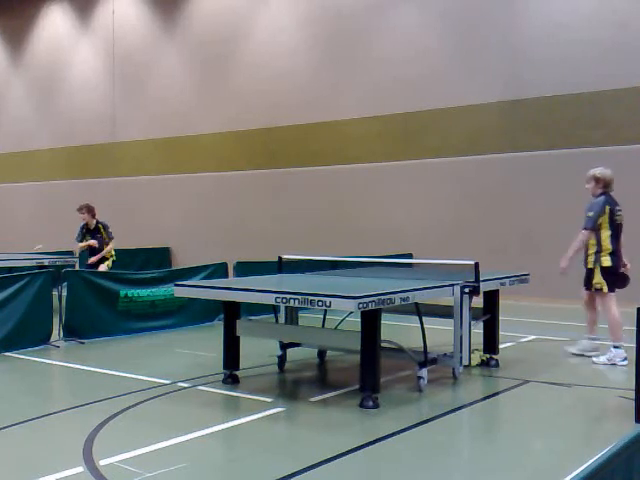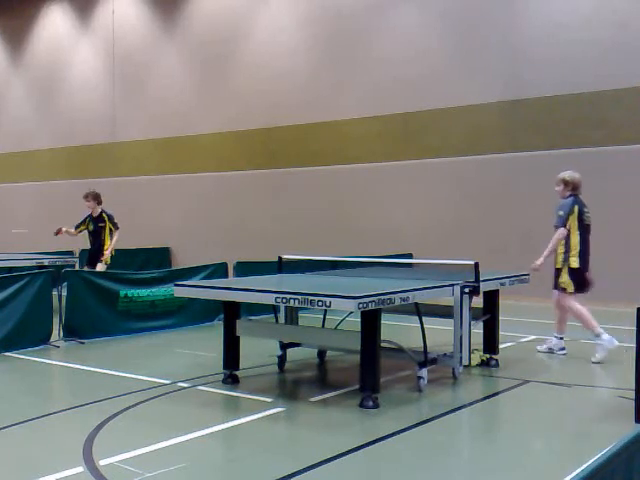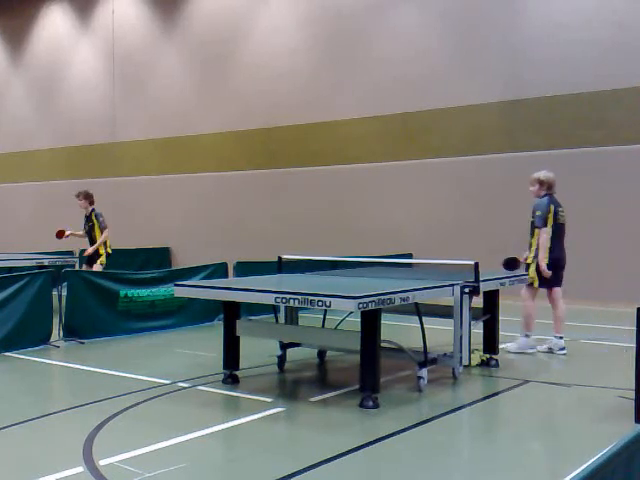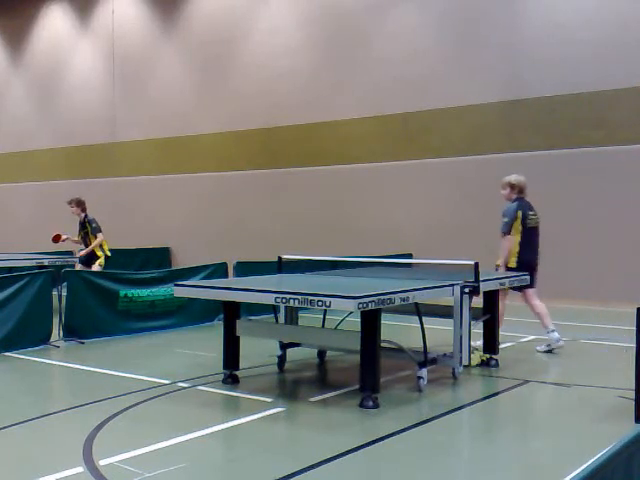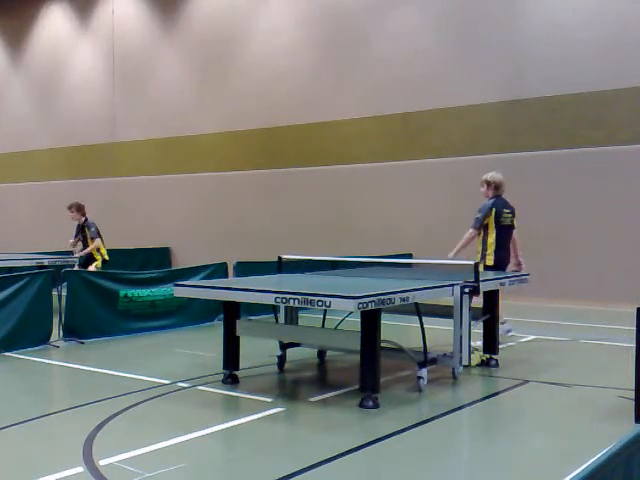
dt=0.3s
person 1, frame 1
left shoulder: (598, 203)
right shoulder: (613, 203)
left elbow: (585, 235)
right elbow: (615, 234)
left wrist: (566, 258)
right wrist: (622, 259)
left hip: (602, 261)
right hip: (612, 260)
left knee: (607, 303)
right knee: (589, 300)
left ankle: (618, 351)
right ankle: (590, 342)
person 1, frame 2
left shoulder: (567, 204)
right shoulder: (582, 206)
left elbow: (561, 233)
left wrist: (543, 258)
right wrist: (586, 267)
left hip: (570, 261)
right hip: (580, 261)
left knee: (569, 303)
right knee: (561, 300)
left ankle: (604, 338)
right ankle: (558, 342)
person 1, frame 3
left shoulder: (541, 204)
right shoulder: (557, 205)
left elbow: (543, 233)
left wrist: (541, 261)
right wrist: (528, 254)
left hip: (544, 259)
right hip: (558, 258)
left knee: (527, 295)
right knee: (556, 298)
left ankle: (526, 340)
right ankle: (558, 342)
person 1, frame 4
left shoulder: (512, 209)
right shoulder: (530, 209)
left elbow: (507, 239)
left wrist: (500, 264)
left hip: (513, 261)
right hip: (530, 261)
left knee: (499, 297)
right knee: (532, 298)
right ankle: (553, 335)
person 1, frame 5
left shoulder: (488, 206)
right shoulder: (509, 207)
left elbow: (473, 233)
right elbow: (513, 235)
left wrist: (453, 253)
right wrist: (517, 257)
left hip: (490, 258)
right hip: (503, 258)
right ankle: (502, 326)
